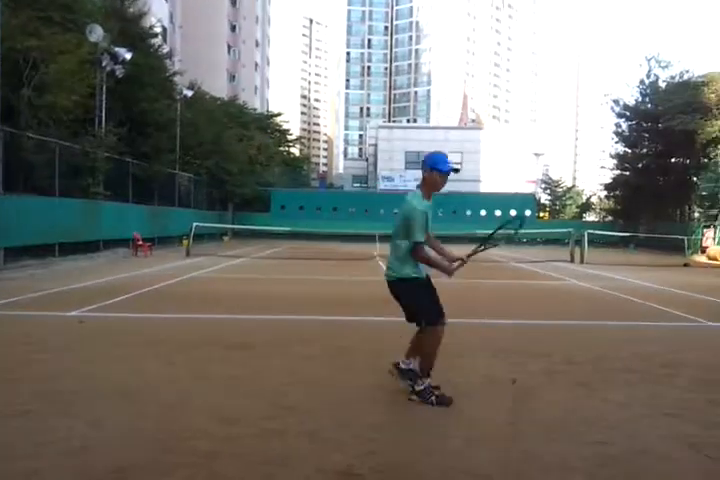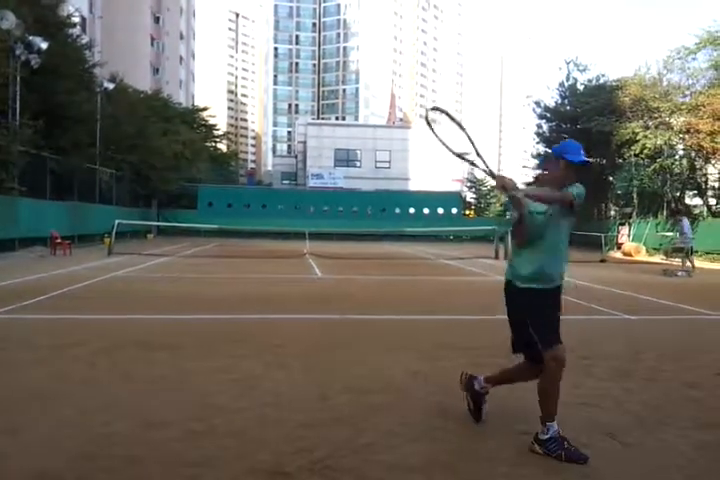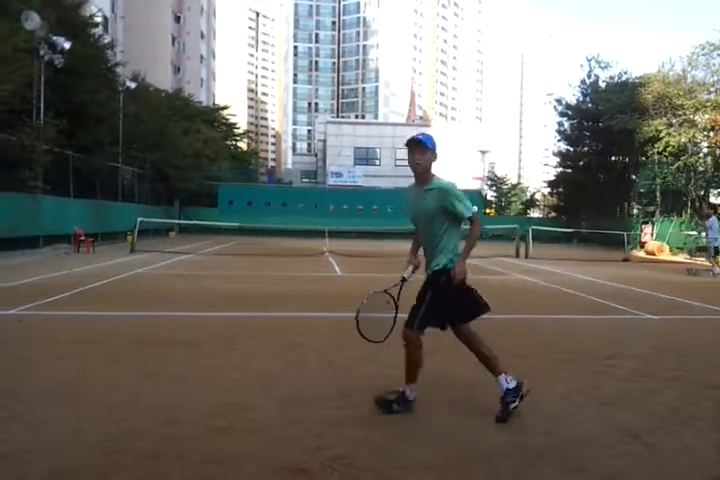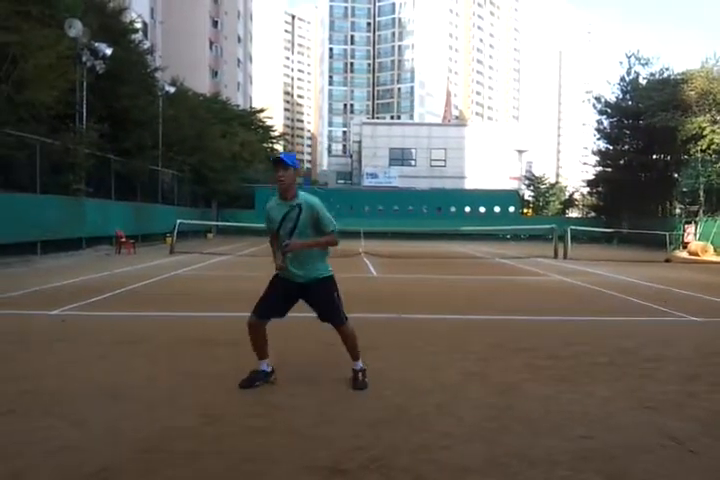
dt=1s
person 1, frame 1
left shoulder: (420, 199)
right shoulder: (417, 206)
right elbow: (418, 250)
left wrist: (447, 254)
right wrist: (444, 267)
left hip: (413, 272)
right hip: (404, 275)
left knee: (434, 323)
right knee: (434, 327)
left ankle: (406, 366)
right ankle: (420, 387)
person 1, frame 2
left shoulder: (576, 193)
right shoulder: (521, 197)
left elbow: (551, 197)
right elbow: (521, 240)
left wrist: (519, 191)
right wrist: (521, 207)
left hip: (550, 287)
right hip: (522, 287)
left knee: (539, 363)
right knee: (555, 357)
left ankle: (477, 383)
right ankle: (548, 435)
person 1, frame 3
left shoulder: (446, 190)
right shoulder: (412, 193)
left elbow: (475, 224)
left wrist: (461, 260)
right wrist: (413, 252)
left hip: (447, 271)
right hip: (437, 271)
left knee: (411, 331)
right knee: (465, 332)
left ankle: (407, 394)
right ankle: (510, 386)
person 1, frame 4
left shoulder: (311, 204)
right shoulder: (271, 205)
left elbow: (333, 238)
left wrist: (307, 244)
right wrist: (278, 256)
left hip: (318, 275)
right hip: (286, 276)
left knee: (341, 325)
right knee: (256, 322)
left ankle: (358, 368)
right ankle: (264, 368)
